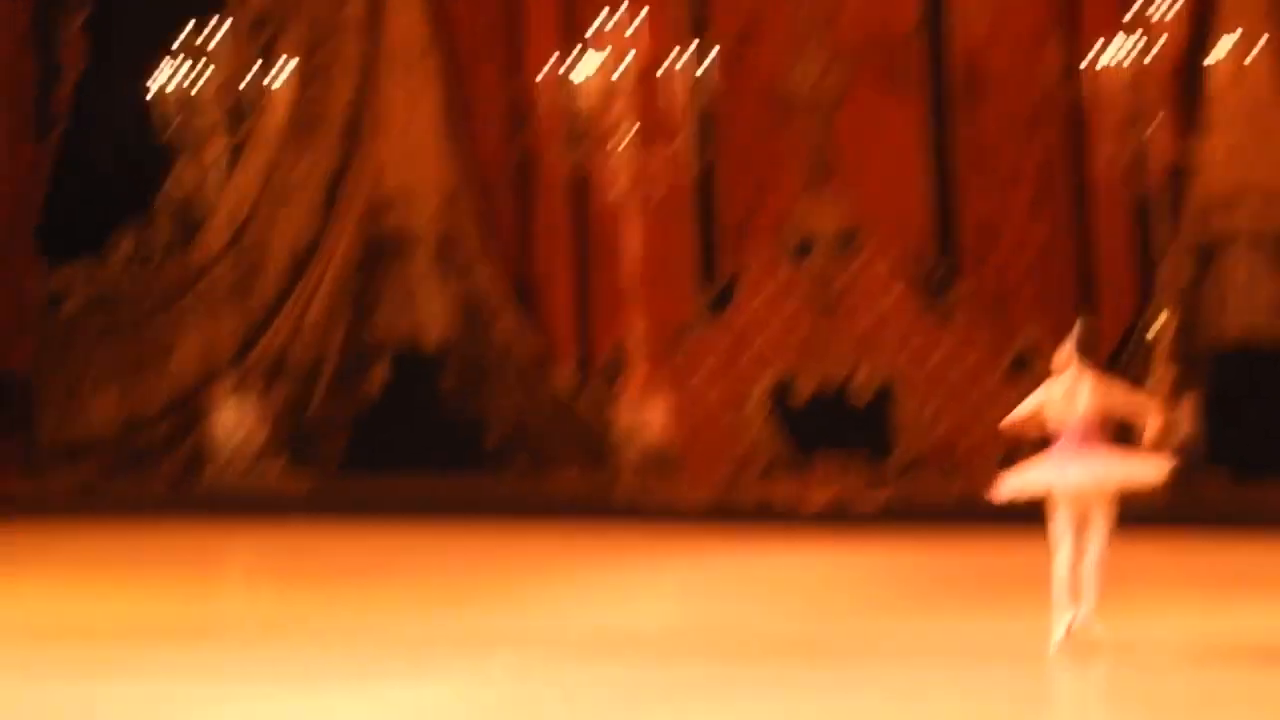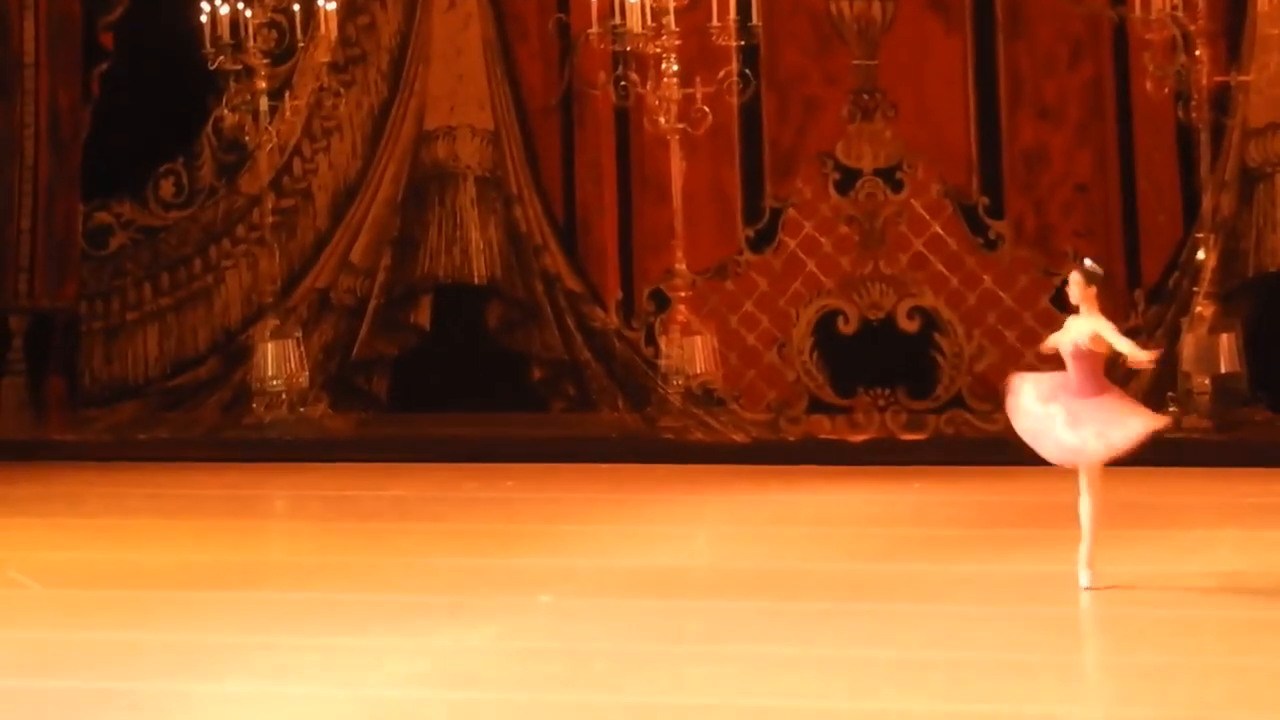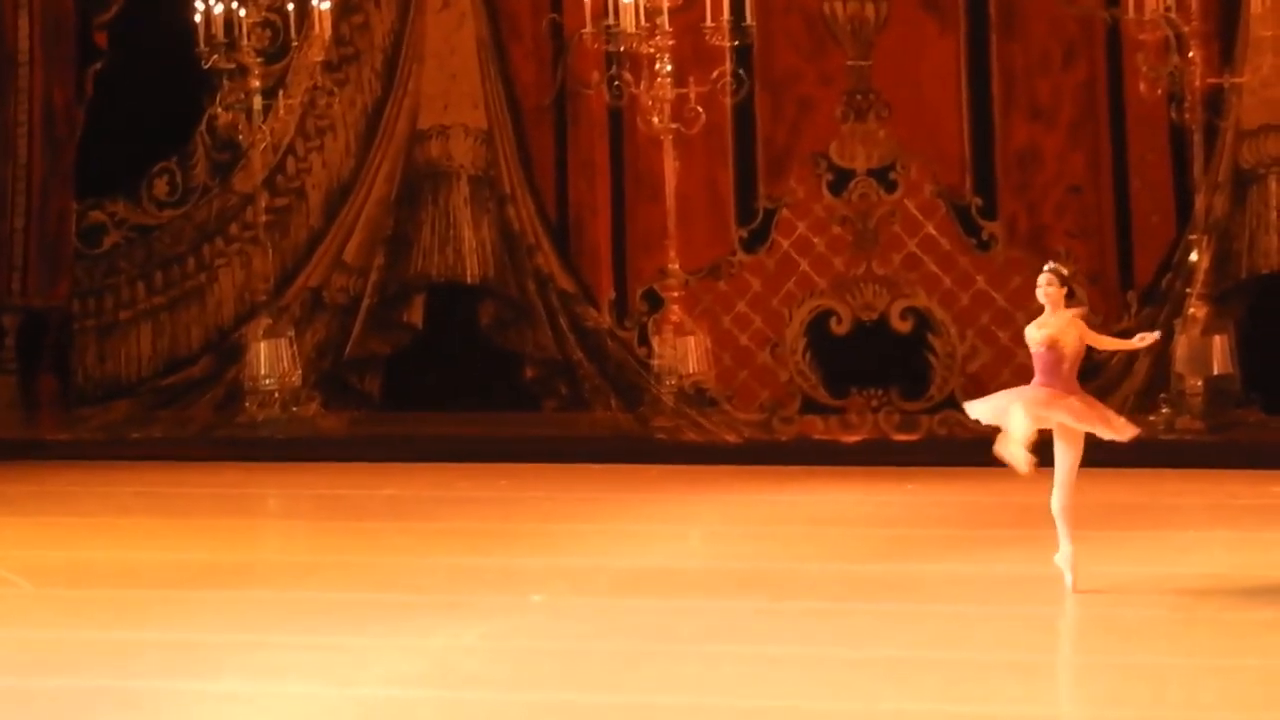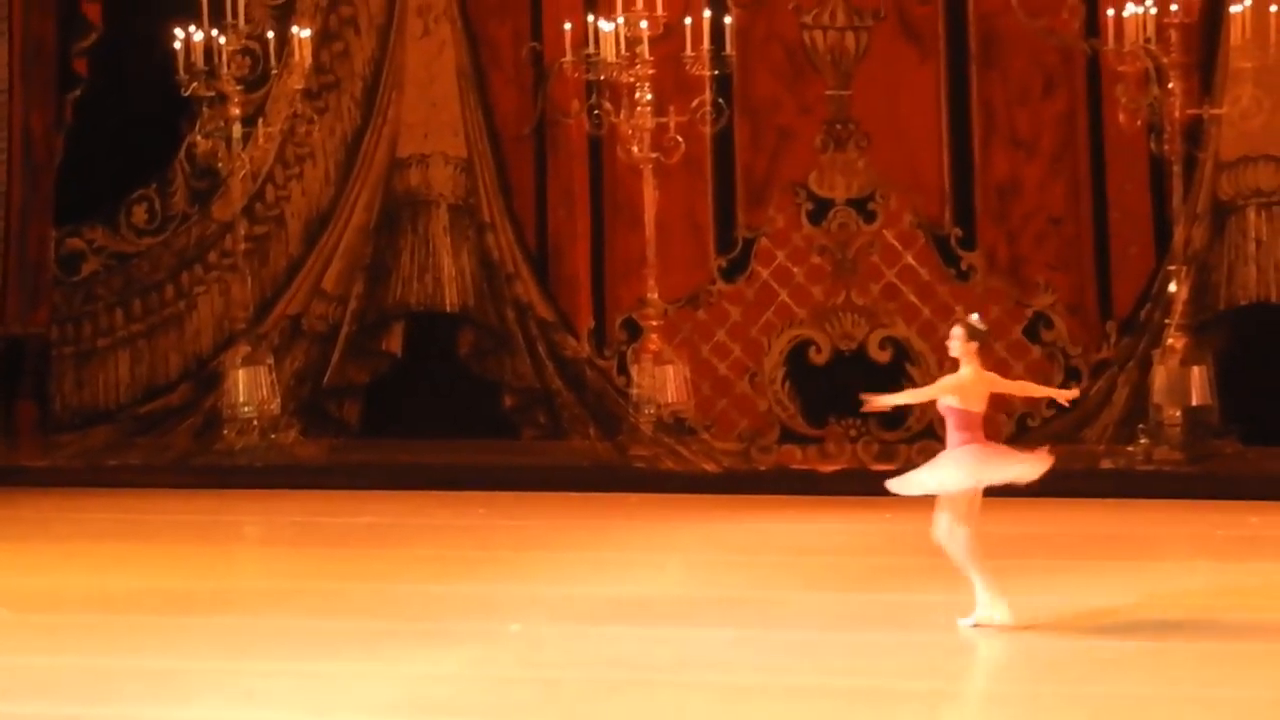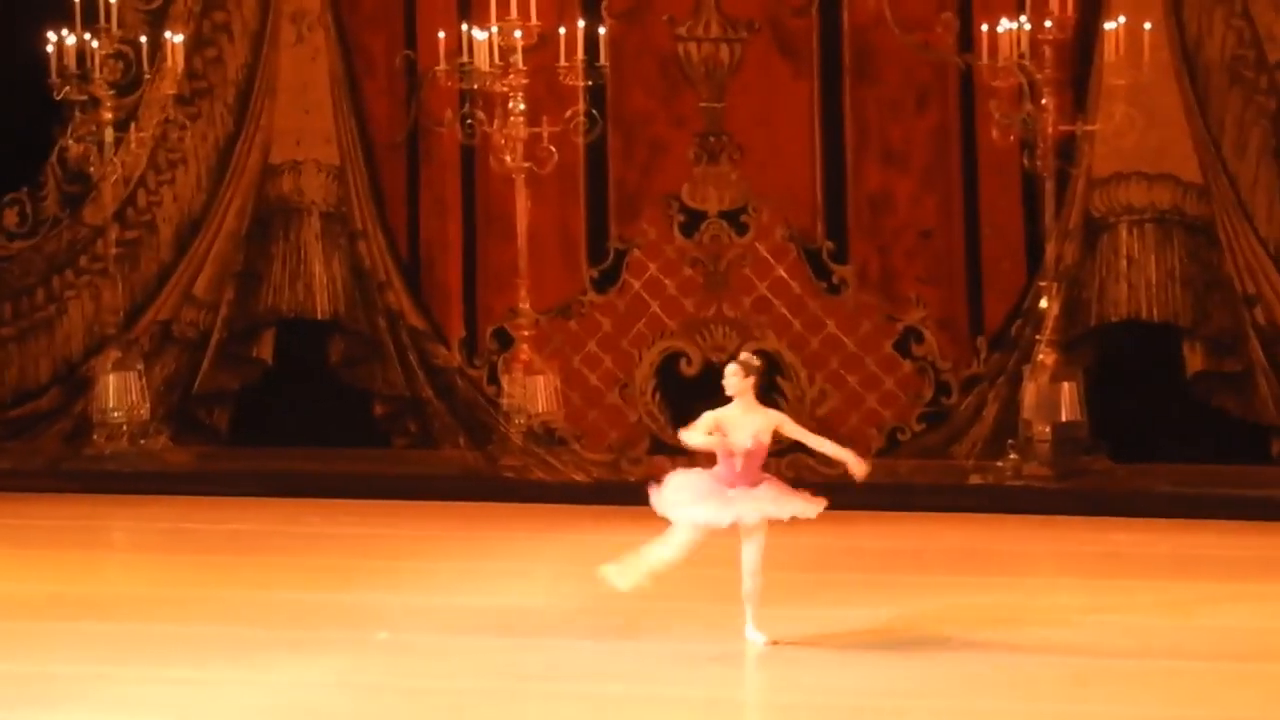
dt=0.7s
person 1, frame 1
left shoulder: (1049, 389)
right shoulder: (1102, 385)
left elbow: (1011, 420)
right elbow: (1151, 409)
left wrist: (1033, 424)
right wrist: (1149, 432)
left hip: (1063, 469)
right hip: (1094, 463)
left knee: (1064, 548)
right knee: (1098, 538)
left ankle: (1061, 622)
right ankle: (1082, 609)
person 1, frame 2
left shoulder: (1100, 323)
right shoulder: (1072, 322)
left elbow: (1125, 344)
left wrist: (1139, 354)
right wrist: (1051, 341)
left hip: (1094, 405)
right hip: (1070, 396)
left knee: (1088, 485)
left ankle: (1086, 560)
person 1, frame 3
left shoulder: (1077, 325)
right shoulder: (1037, 327)
left elbow: (1100, 342)
right elbow: (1037, 339)
left wrist: (1138, 342)
right wrist: (1057, 321)
left hip: (1072, 405)
right hip: (1042, 399)
left knee: (1064, 484)
left ankle: (1066, 550)
person 1, frame 4
left shoulder: (957, 381)
right shoulder: (986, 378)
left elbow: (924, 393)
right elbow: (1021, 386)
left wrist: (888, 399)
right wrist: (1055, 392)
left hip: (966, 461)
right hip: (967, 459)
left knee: (946, 532)
right knee: (956, 532)
left ankle: (991, 599)
right ankle: (985, 603)
person 1, frame 5
left shoulder: (771, 418)
right shoulder: (719, 416)
left elbow: (812, 438)
right elbow: (687, 435)
left wrist: (849, 457)
right wrist: (715, 443)
left hip: (753, 496)
right hip: (715, 490)
left knee: (751, 567)
right knee: (678, 542)
left ankle: (751, 624)
right ankle: (631, 572)
